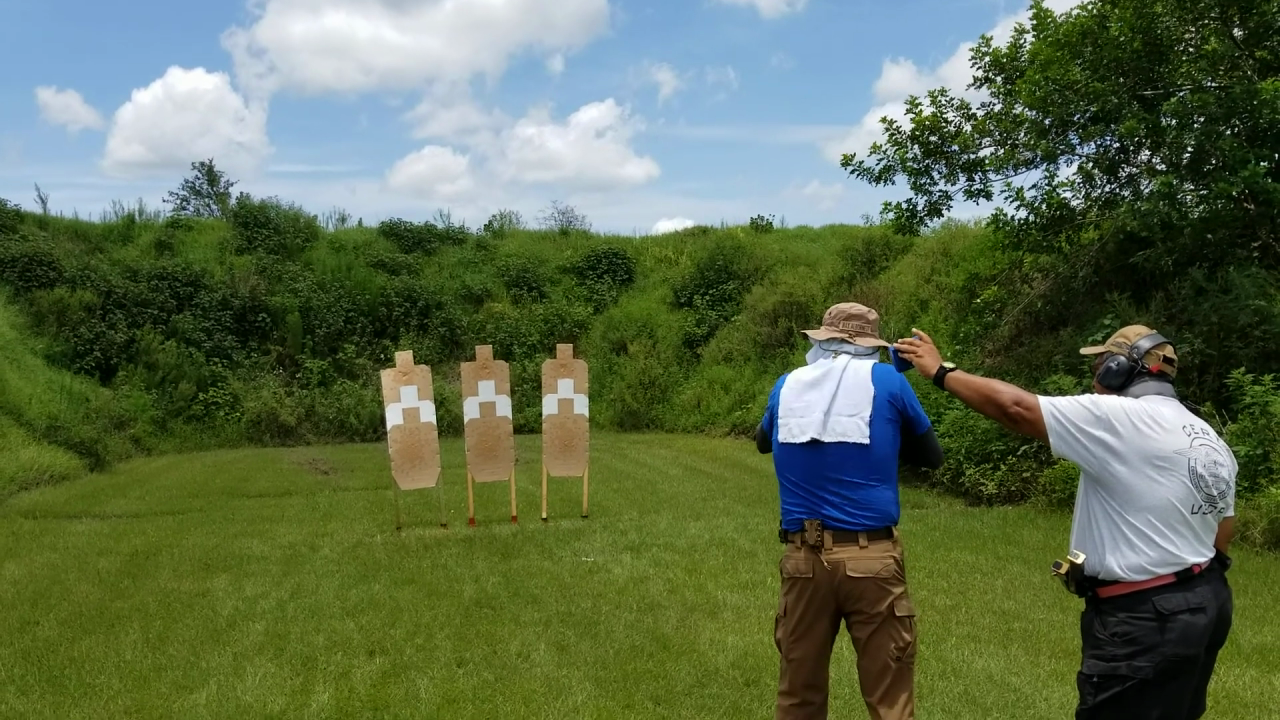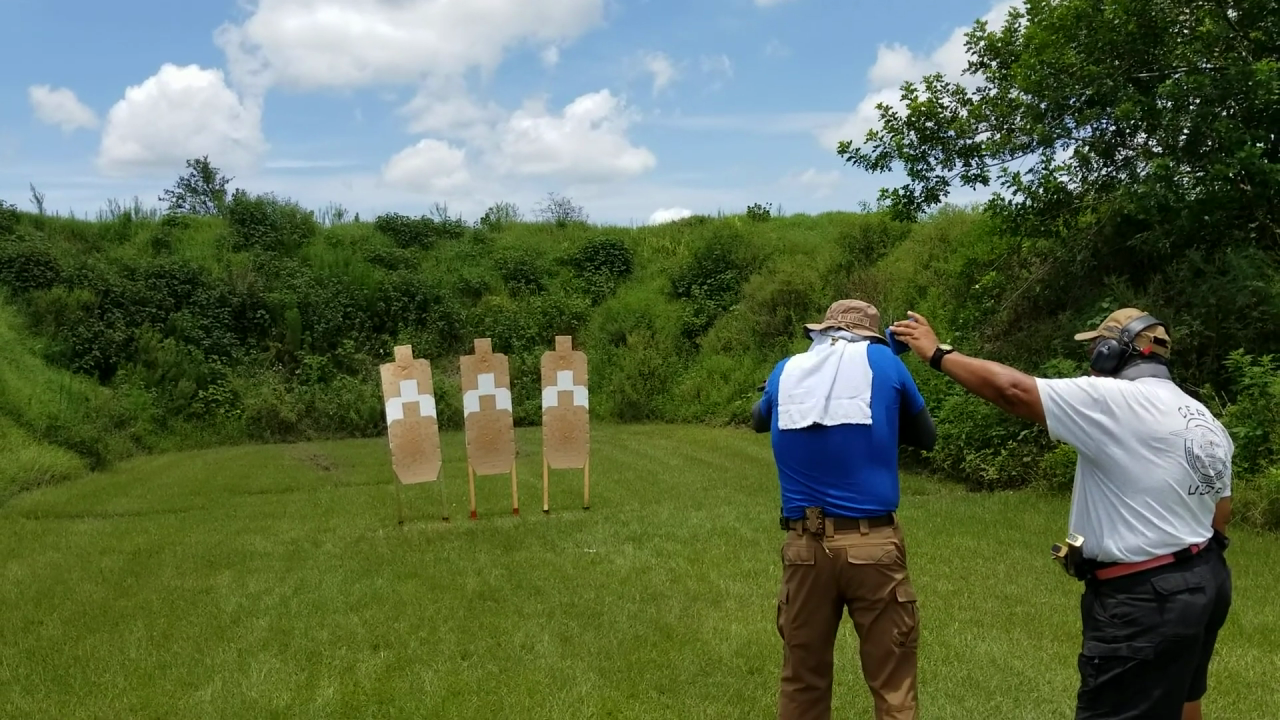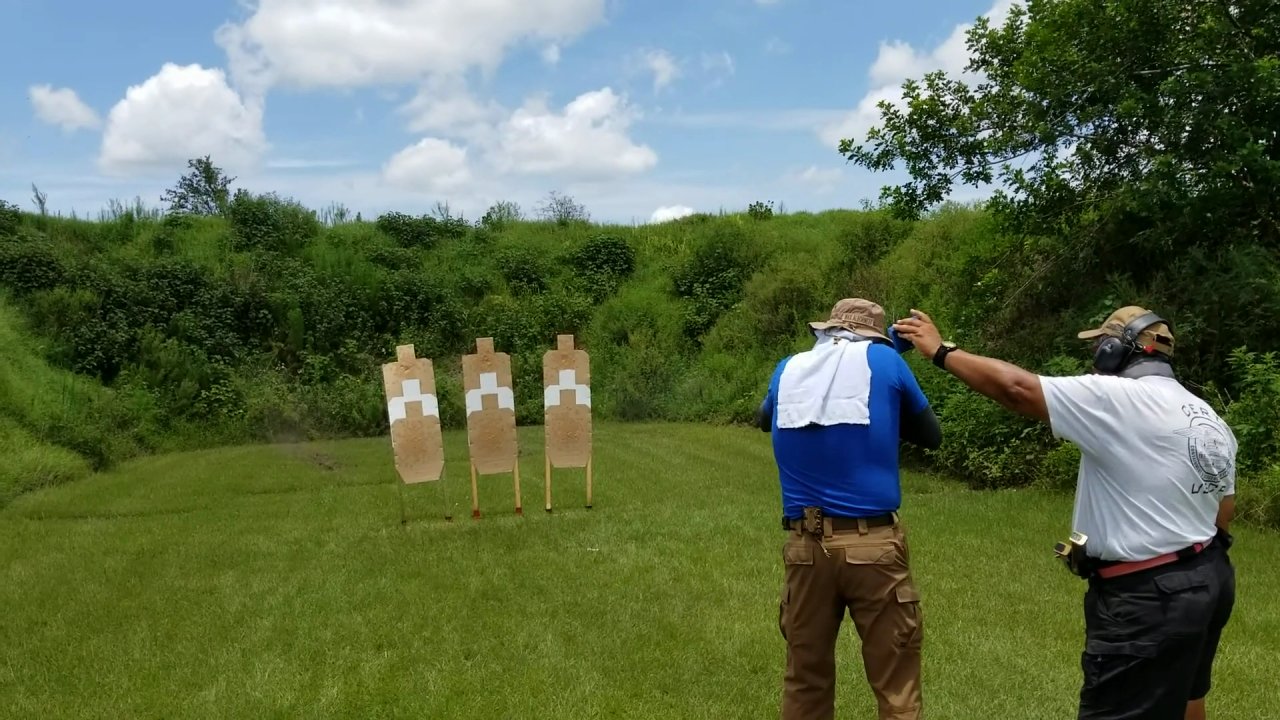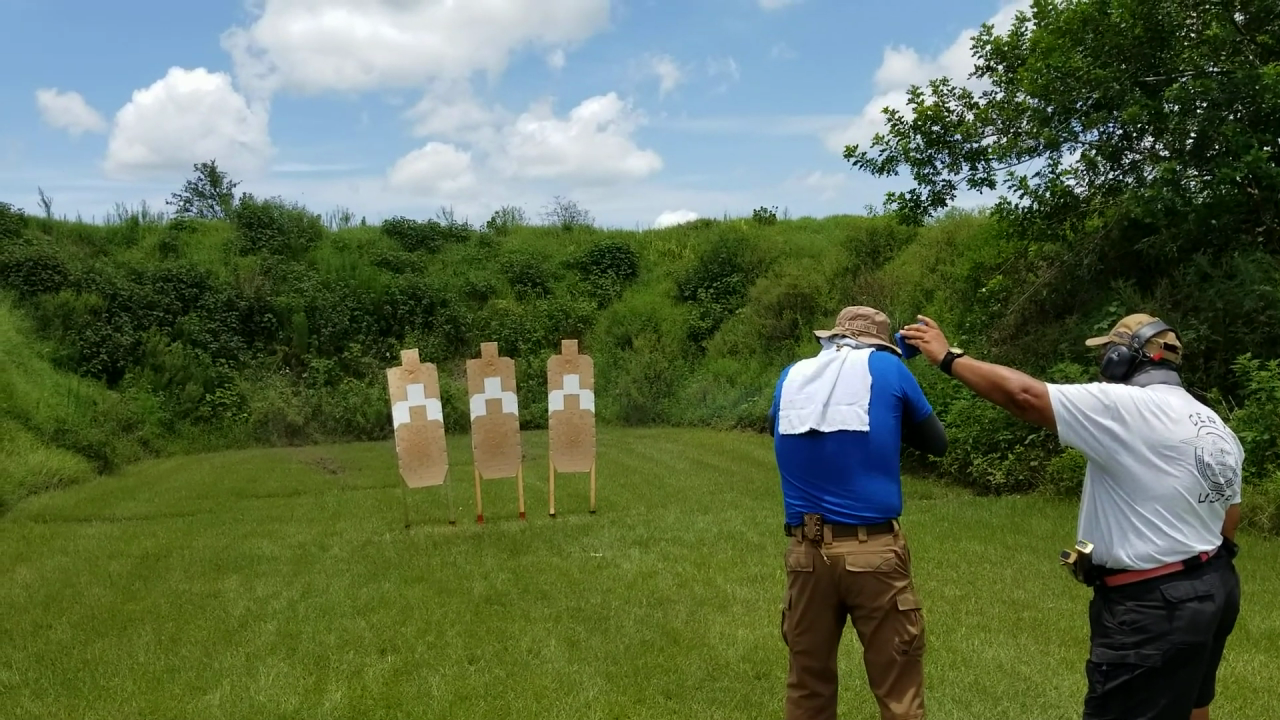
dt=0.7s
person 1, frame 1
left shoulder: (787, 386)
right shoulder: (887, 382)
left elbow: (762, 442)
right elbow: (931, 457)
left hip: (804, 560)
right hip: (872, 560)
person 1, frame 2
left shoulder: (785, 371)
right shoulder: (882, 361)
left elbow: (759, 420)
right elbow: (926, 437)
left hip: (805, 547)
right hip: (873, 545)
left knee: (802, 679)
right knee: (893, 684)
person 1, frame 3
left shoulder: (788, 370)
right shoulder: (882, 360)
left elbow: (765, 420)
right elbow: (931, 436)
left hip: (805, 546)
right hip: (873, 545)
left knee: (805, 678)
right knee: (896, 685)
person 1, frame 4
left shoulder: (791, 377)
right shoulder: (885, 368)
right elbow: (936, 443)
left hip: (806, 553)
right hip: (874, 551)
left knee: (808, 685)
person 2, frame 1
left shoulder: (1120, 419)
right shoulder: (1210, 440)
left elbow: (1015, 407)
right elbow: (1222, 533)
left wrist: (941, 371)
left hip: (1145, 619)
right hip: (1205, 601)
person 2, frame 2
left shoulder: (1116, 401)
right shoulder: (1206, 419)
left elbow: (1012, 390)
right elbow: (1220, 514)
left wrist: (937, 352)
left hip: (1146, 599)
right hip: (1204, 582)
person 2, frame 3
left shoulder: (1119, 399)
right shoulder: (1210, 418)
left elbow: (1015, 388)
right elbow: (1223, 512)
left wrist: (941, 351)
left hip: (1148, 597)
right hip: (1208, 580)
person 2, frame 4
left shoulder: (1126, 407)
right shoulder: (1217, 427)
left elbow: (1023, 394)
right elbow: (1229, 520)
left wrist: (948, 356)
left hip: (1153, 605)
right hip: (1213, 588)
